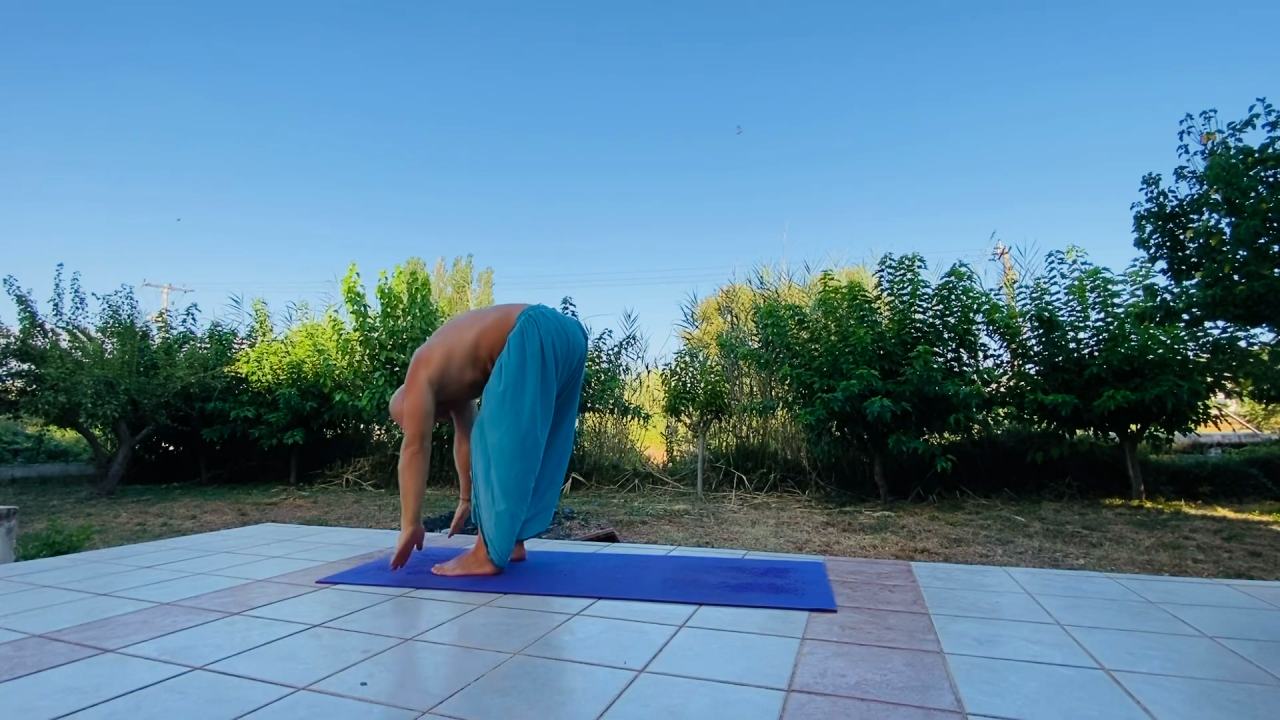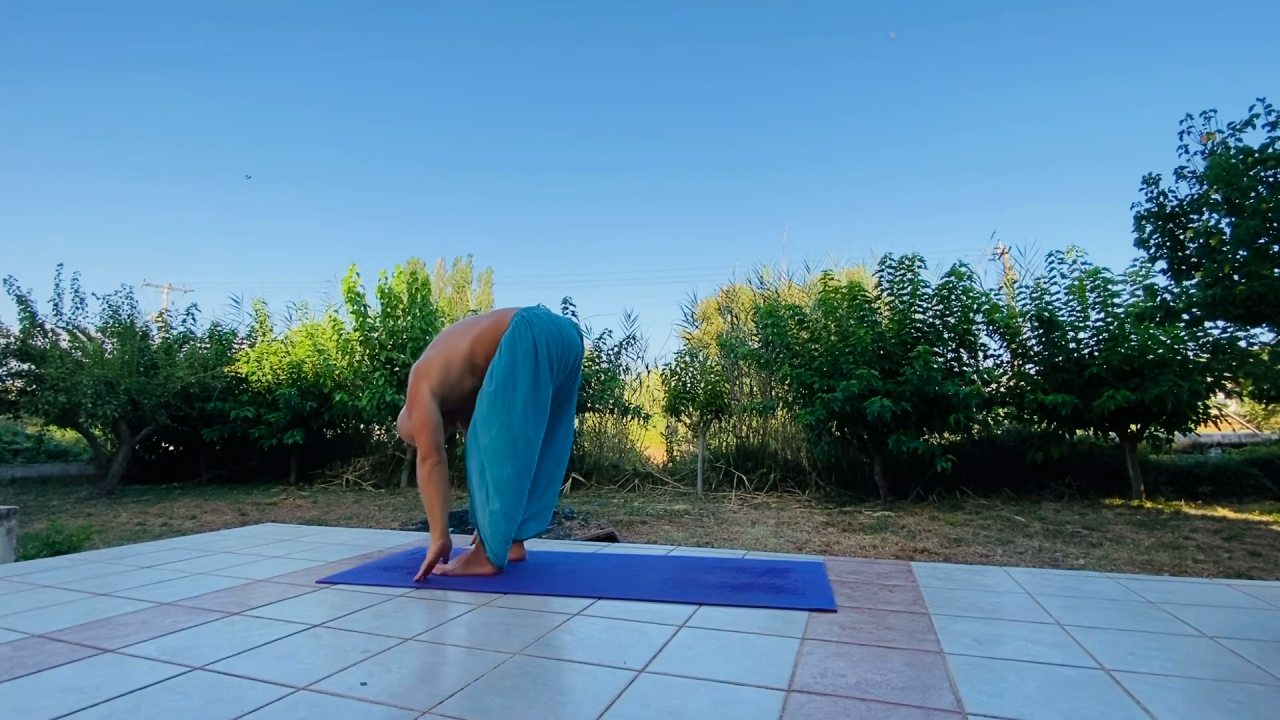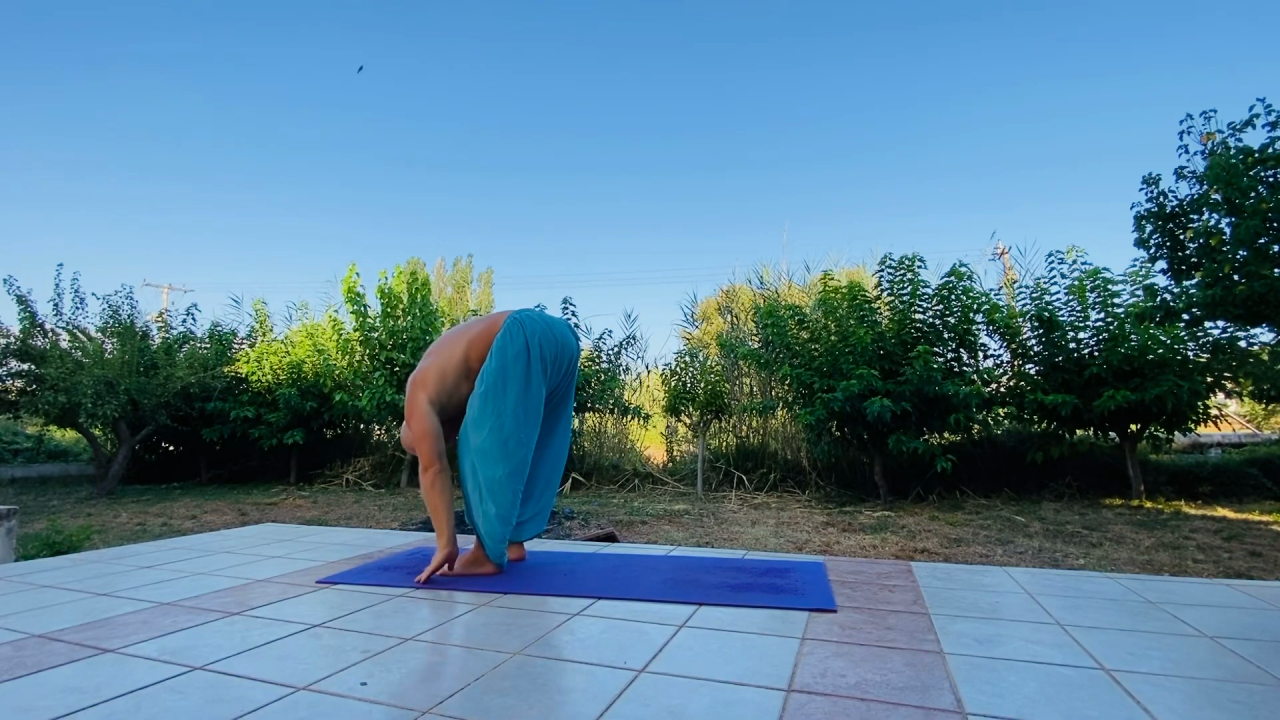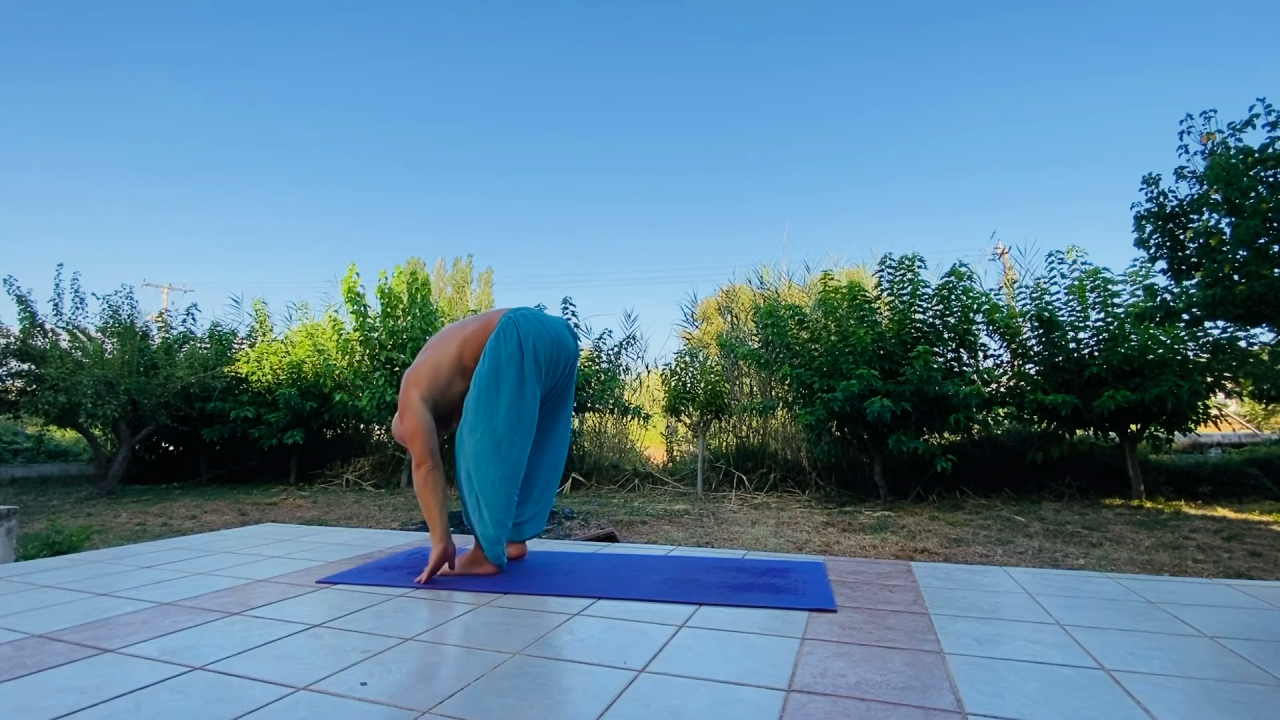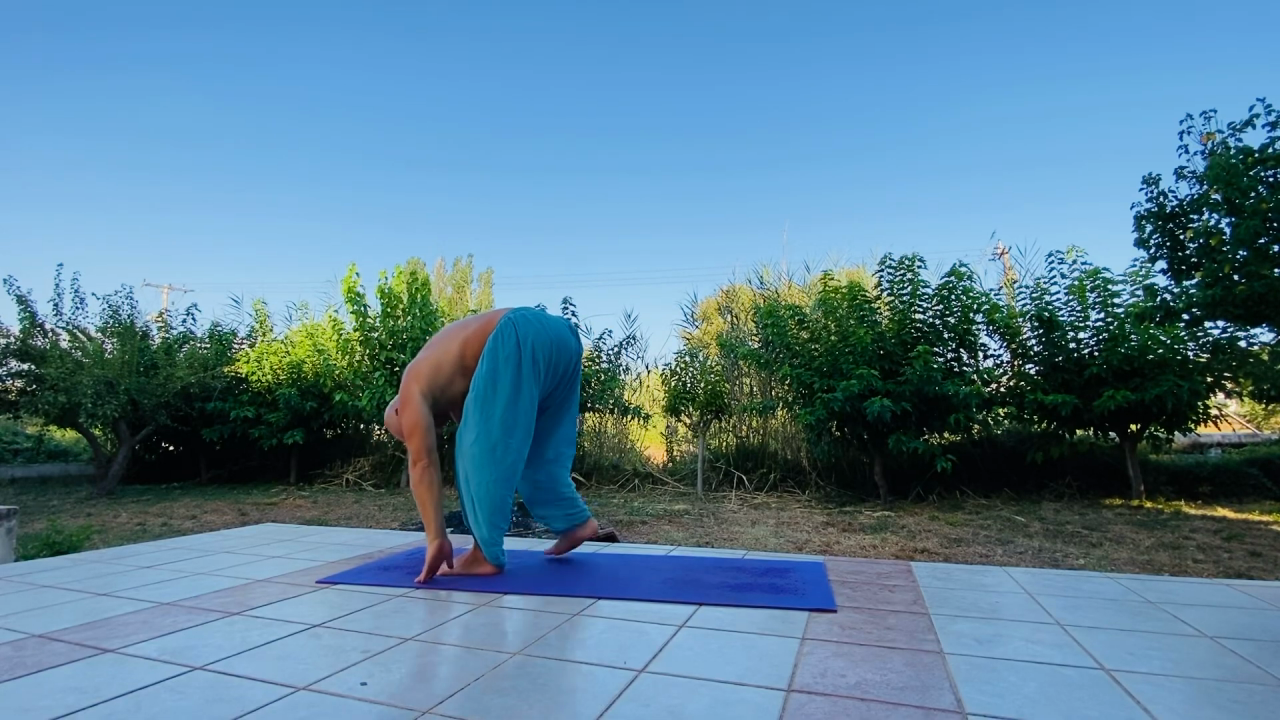
dt=0.2s
person 1, frame 1
left shoulder: (421, 375)
right shoulder: (451, 380)
left elbow: (415, 448)
right elbow: (465, 438)
left wrist: (410, 524)
right wrist: (467, 501)
left hip: (536, 338)
right hip: (568, 332)
left knee: (498, 444)
right knee: (533, 448)
left ankle: (488, 554)
right ankle: (511, 541)
person 1, frame 2
left shoulder: (422, 388)
right shoulder: (454, 385)
left elbow: (431, 461)
right elbow: (476, 441)
left wrist: (440, 537)
right wrist: (484, 515)
left hip: (530, 339)
right hip: (564, 333)
left knee: (495, 446)
right knee: (531, 448)
left ankle: (489, 554)
right ankle: (510, 541)
person 1, frame 3
left shoulder: (420, 397)
right shoulder: (452, 388)
left elbow: (433, 470)
right elbow: (489, 447)
left wrist: (446, 545)
left hip: (524, 340)
right hip: (559, 334)
left knee: (491, 448)
right knee: (538, 450)
left ankle: (488, 553)
right ankle: (511, 540)
person 1, frame 4
left shoulder: (414, 393)
right shoulder: (448, 388)
left elbow: (426, 467)
right elbow: (490, 451)
left wrist: (441, 542)
left hip: (519, 340)
right hip: (558, 334)
left knee: (485, 447)
right knee: (532, 451)
left ankle: (487, 553)
right ankle: (513, 538)
person 1, frame 5
left shoulder: (413, 390)
right shoulder: (448, 388)
left elbow: (422, 463)
left wrist: (436, 539)
left hip: (520, 340)
right hip: (560, 333)
left knee: (482, 449)
left ankle: (487, 554)
right ankle: (575, 522)
